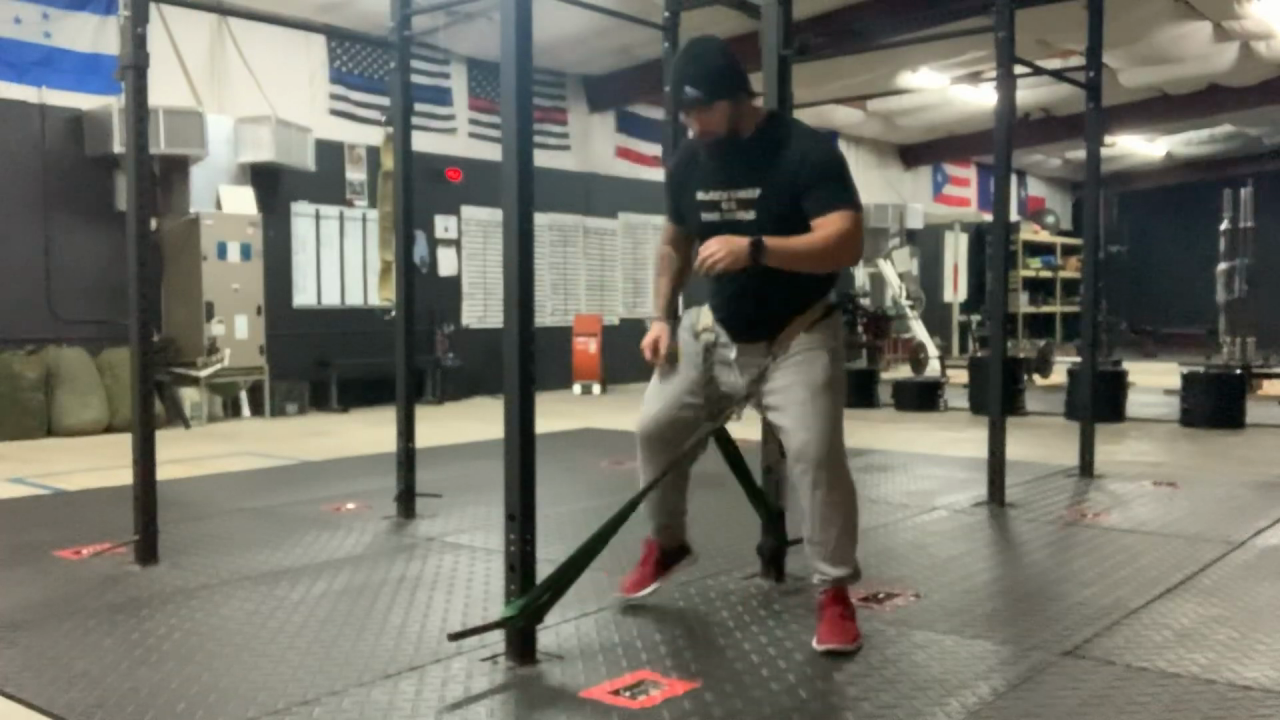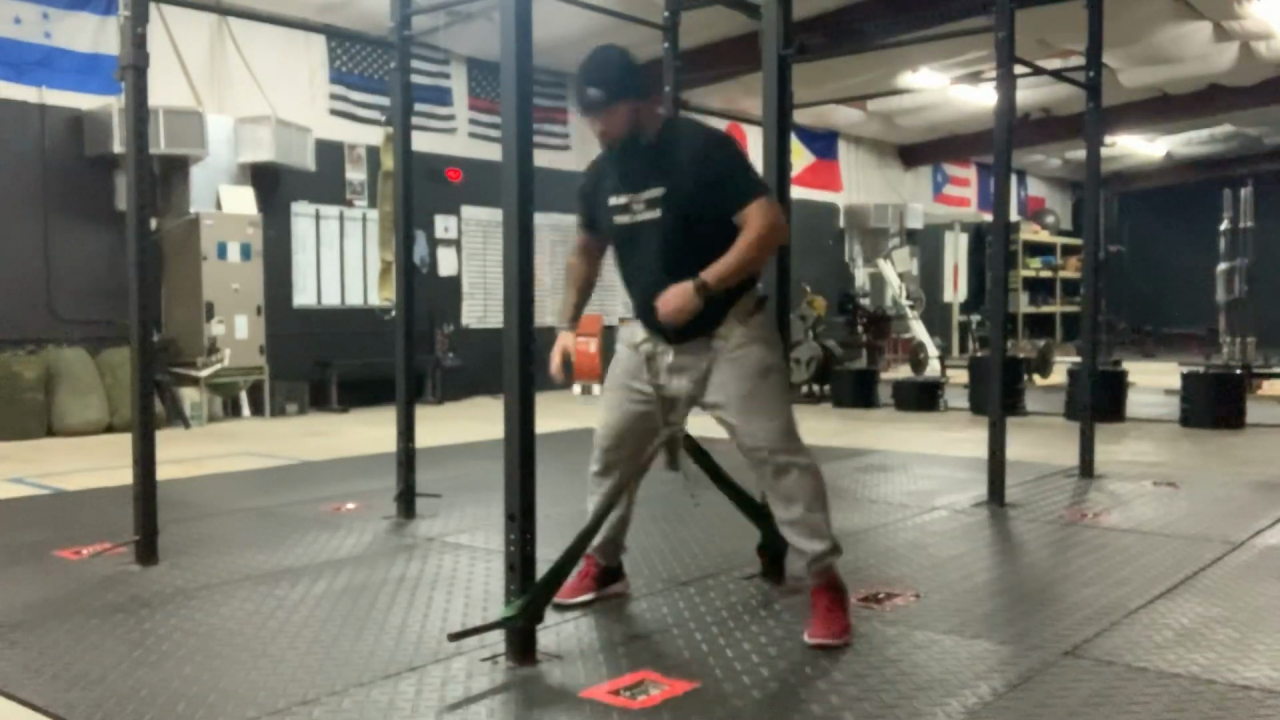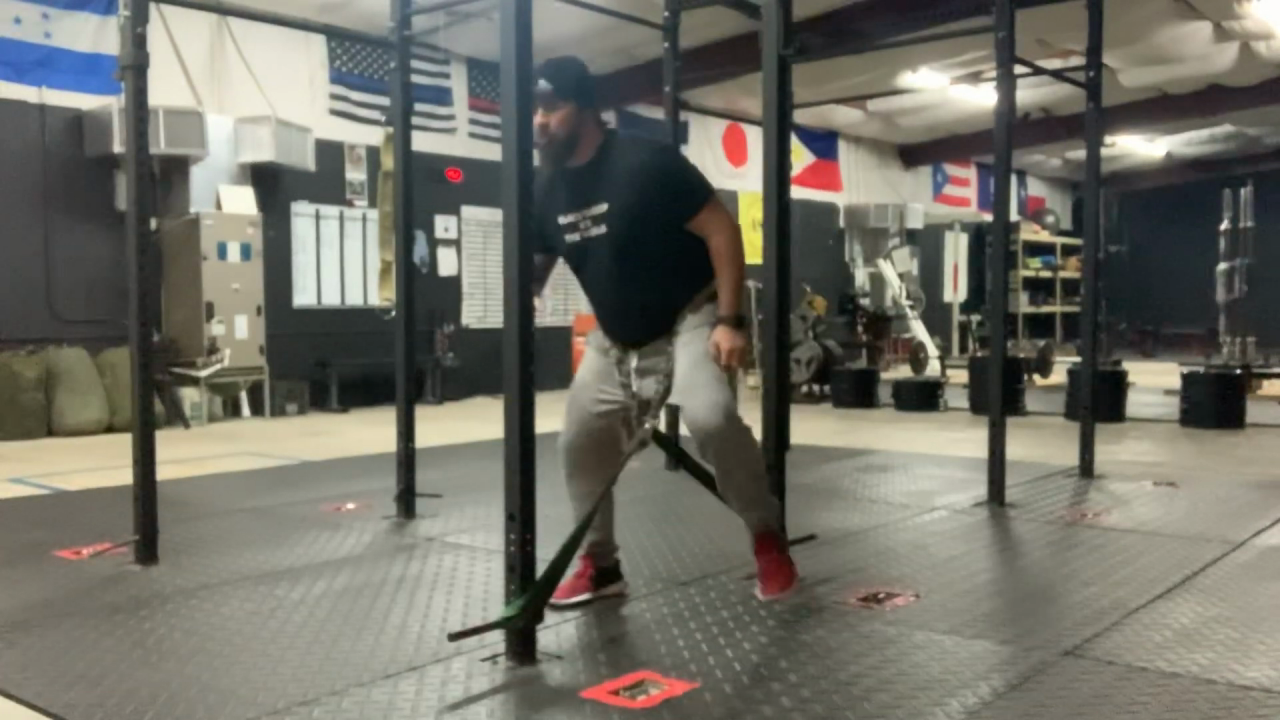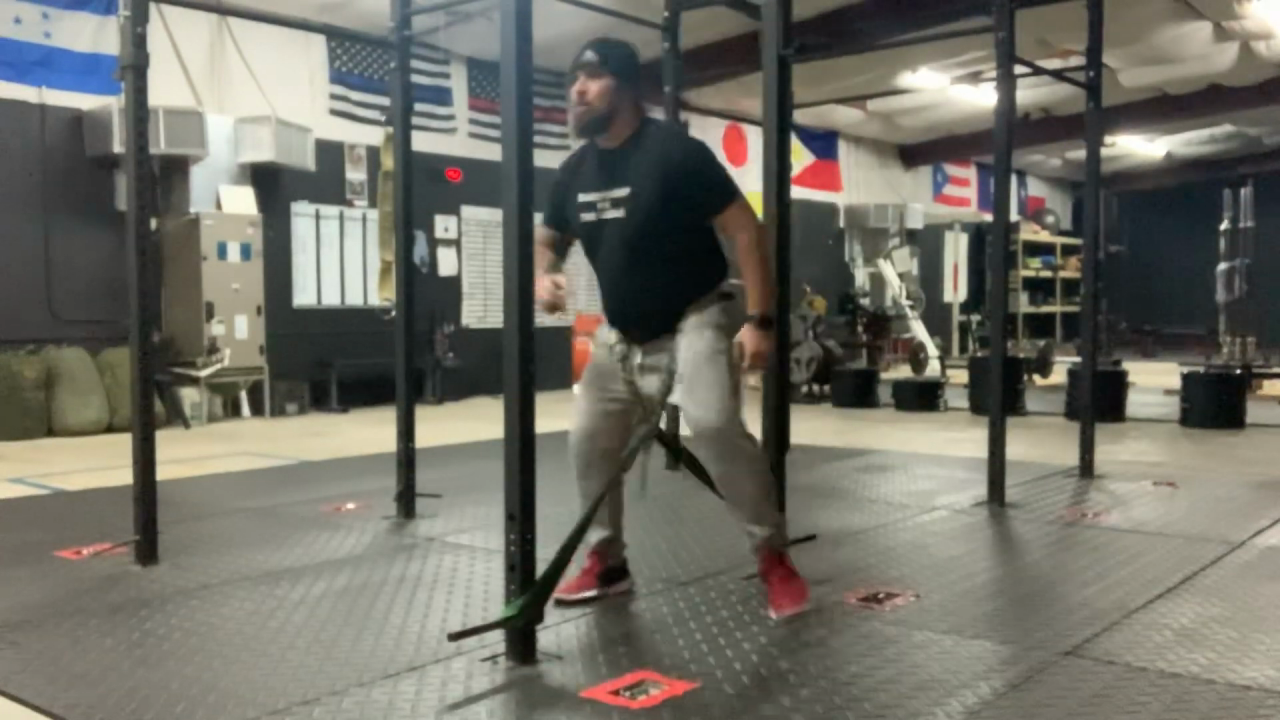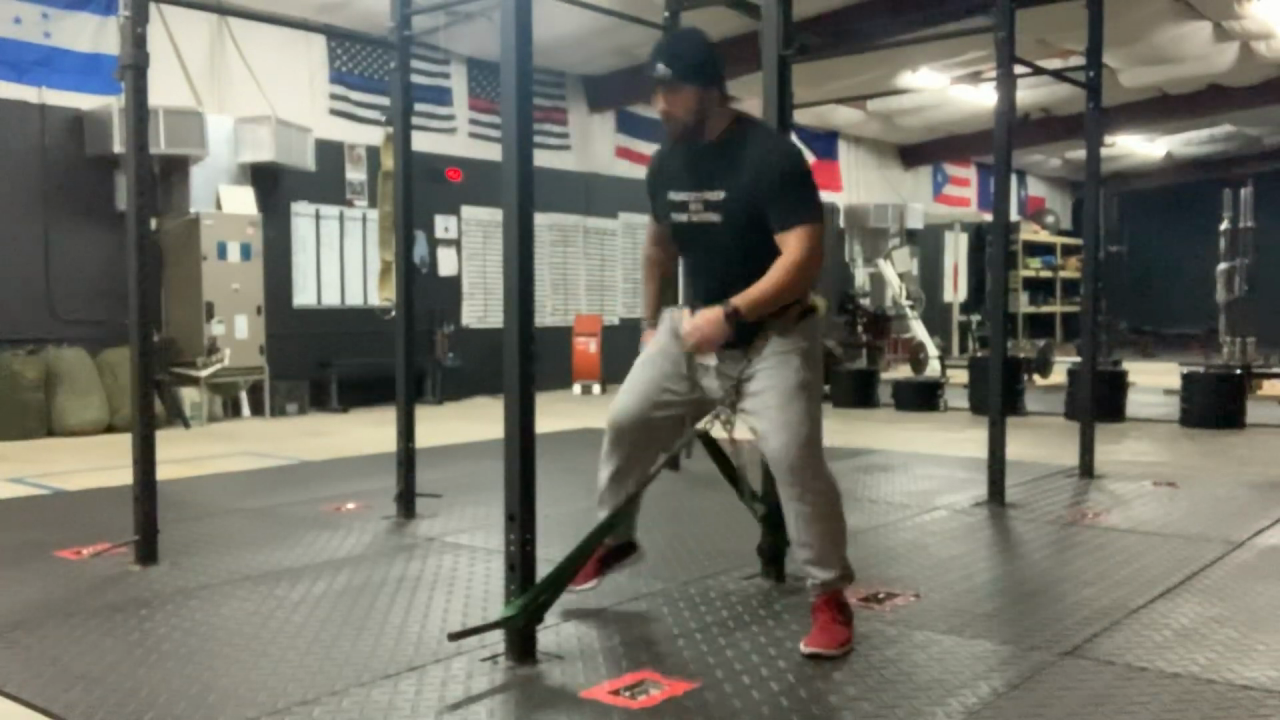
dt=1s
person 1, frame 1
left shoulder: (808, 152)
right shoulder: (688, 162)
left elbow: (845, 244)
right elbow: (674, 243)
left wrist: (754, 247)
right wrist: (661, 317)
left hip: (798, 336)
right hip: (717, 331)
left knee: (816, 458)
right knee: (657, 429)
left ankle: (835, 592)
right ankle: (666, 542)
person 1, frame 2
left shoulder: (706, 149)
right shoulder: (600, 175)
left elbow: (768, 226)
right elbow: (586, 251)
left wrist: (702, 288)
right wrist: (568, 325)
left hip: (729, 330)
right hip: (649, 339)
left knee: (774, 447)
right knee: (612, 446)
left ankle: (824, 580)
right ankle: (603, 563)
person 1, frame 3
left shoulder: (648, 162)
right shoulder: (548, 192)
left elbow: (722, 230)
right elbow: (532, 268)
left wrist: (731, 320)
left hip: (691, 320)
right hip: (617, 340)
left knee: (711, 417)
right knee: (580, 443)
left ankle: (764, 530)
right ankle: (600, 563)
person 1, frame 4
left shoulder: (677, 153)
right shoulder: (575, 172)
left elbow: (745, 229)
right elbow: (547, 241)
left wrist: (759, 320)
right wrist: (544, 277)
left hip: (696, 321)
right hip: (624, 334)
left knee: (713, 425)
right knee: (591, 443)
left ankle: (771, 552)
right ankle: (607, 561)
person 1, frame 5
left shoulder: (772, 156)
right shoulder: (666, 163)
left elbow: (803, 258)
left wrist: (730, 315)
right wrist: (652, 321)
left hip: (773, 336)
right hip: (693, 328)
left knee: (793, 458)
right knee: (626, 422)
left ankle: (829, 596)
right ankle: (612, 540)
